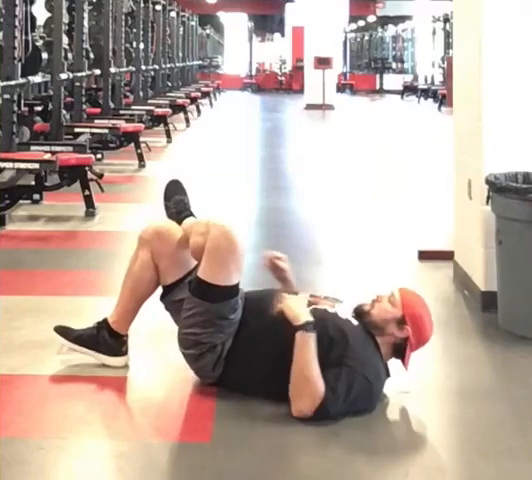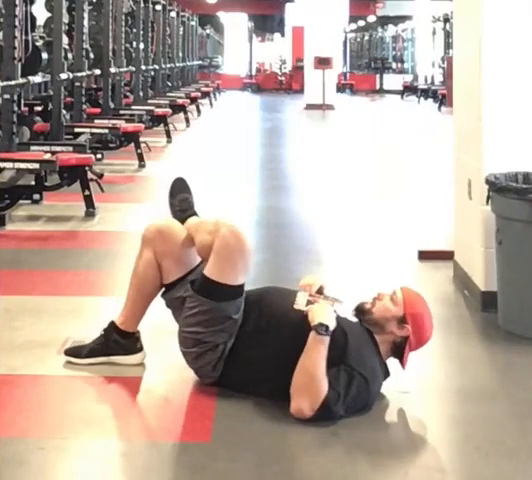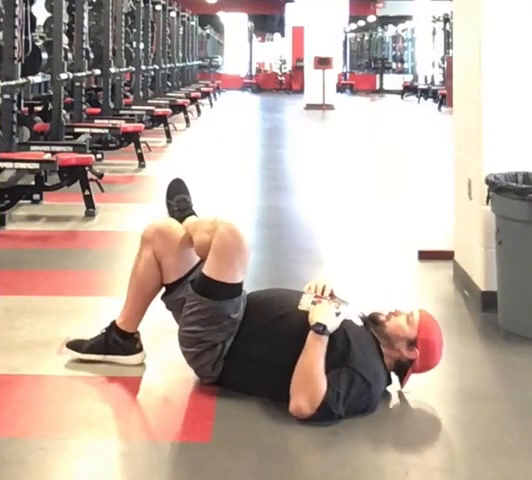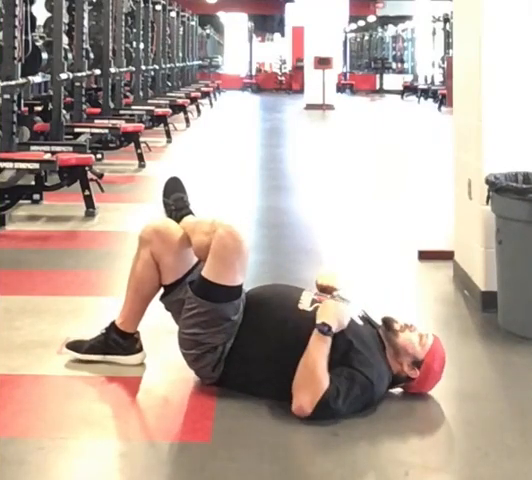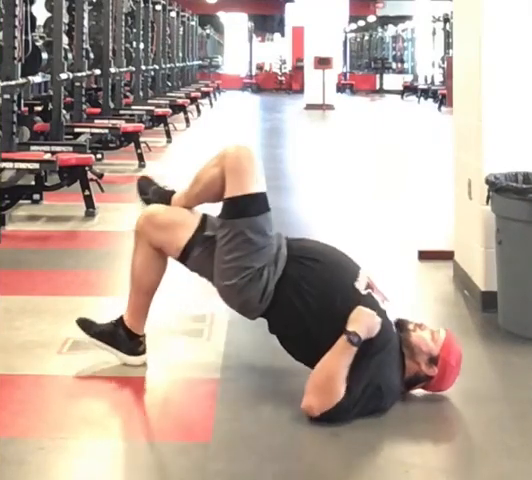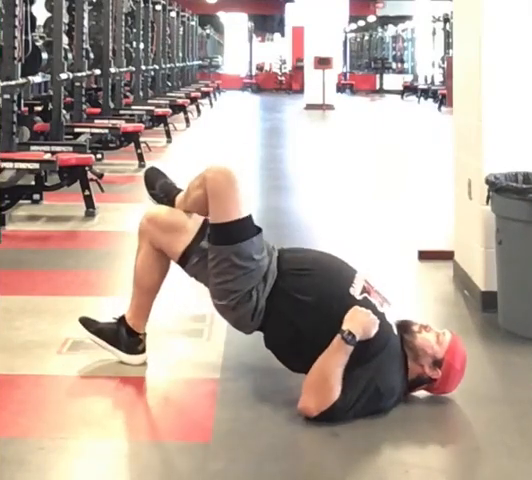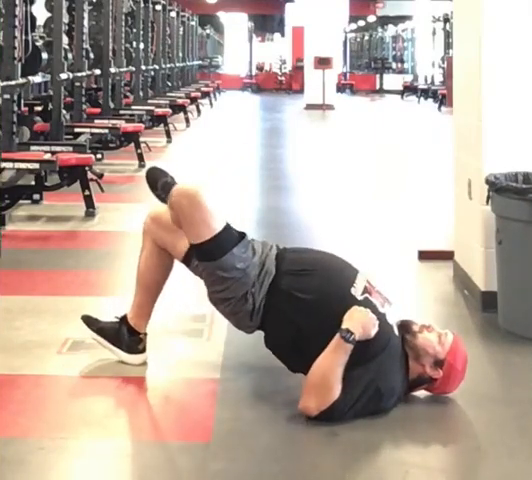
dt=0.7s
person 1, frame 1
left shoulder: (365, 374)
right shoulder: (356, 334)
left elbow: (304, 406)
left wrist: (304, 325)
right wrist: (289, 284)
left hip: (216, 349)
right hip: (237, 322)
left knee: (221, 236)
right knee: (156, 236)
left ankle: (187, 224)
right ankle: (111, 337)
person 1, frame 2
left shoulder: (363, 373)
right shoulder: (357, 332)
left elbow: (304, 406)
left wrist: (320, 329)
right wrist: (314, 296)
left hip: (213, 349)
right hip: (231, 320)
left knee: (230, 237)
right knee: (158, 234)
left ankle: (191, 222)
right ankle: (122, 338)
person 1, frame 3
left shoulder: (367, 378)
right shoulder: (364, 330)
left elbow: (303, 404)
left wrist: (320, 326)
right wrist: (320, 296)
left hip: (217, 348)
right hip: (236, 318)
left knee: (228, 234)
right knee: (158, 234)
left ankle: (188, 220)
right ankle: (122, 338)
person 1, frame 4
left shoulder: (369, 375)
right shoulder: (366, 327)
left elbow: (305, 403)
left wrist: (327, 328)
right wrist: (328, 297)
left hip: (216, 350)
right hip: (230, 317)
left knee: (227, 239)
right knee: (156, 234)
left ankle: (186, 220)
right ankle: (122, 338)
person 1, frame 5
left shoulder: (382, 377)
right shoulder: (388, 338)
left elbow: (316, 404)
left wrist: (354, 336)
left hip: (256, 274)
right hip: (276, 261)
left knee: (238, 157)
right knee: (151, 223)
left ankle: (177, 202)
person 1, frame 6
left shoulder: (385, 378)
right shoulder: (388, 332)
left elbow: (312, 405)
left wrist: (349, 336)
left hip: (251, 293)
right hip: (273, 269)
left knee: (219, 178)
right knee: (153, 224)
left ankle: (180, 202)
right ankle: (131, 334)
person 1, frame 7
left shoulder: (385, 377)
right shoulder: (389, 332)
left elbow: (313, 405)
left wrist: (349, 336)
left hip: (253, 292)
right hip: (269, 265)
left knee: (186, 199)
right knee: (158, 224)
right ankle: (132, 334)
